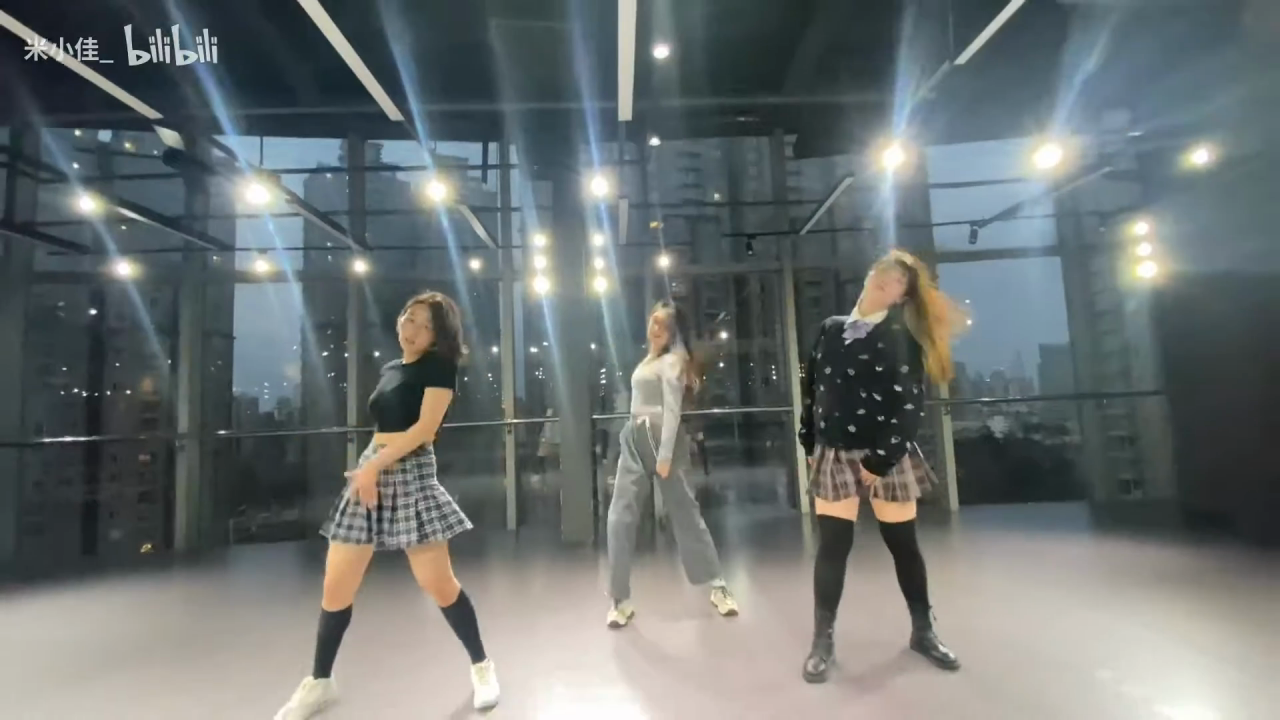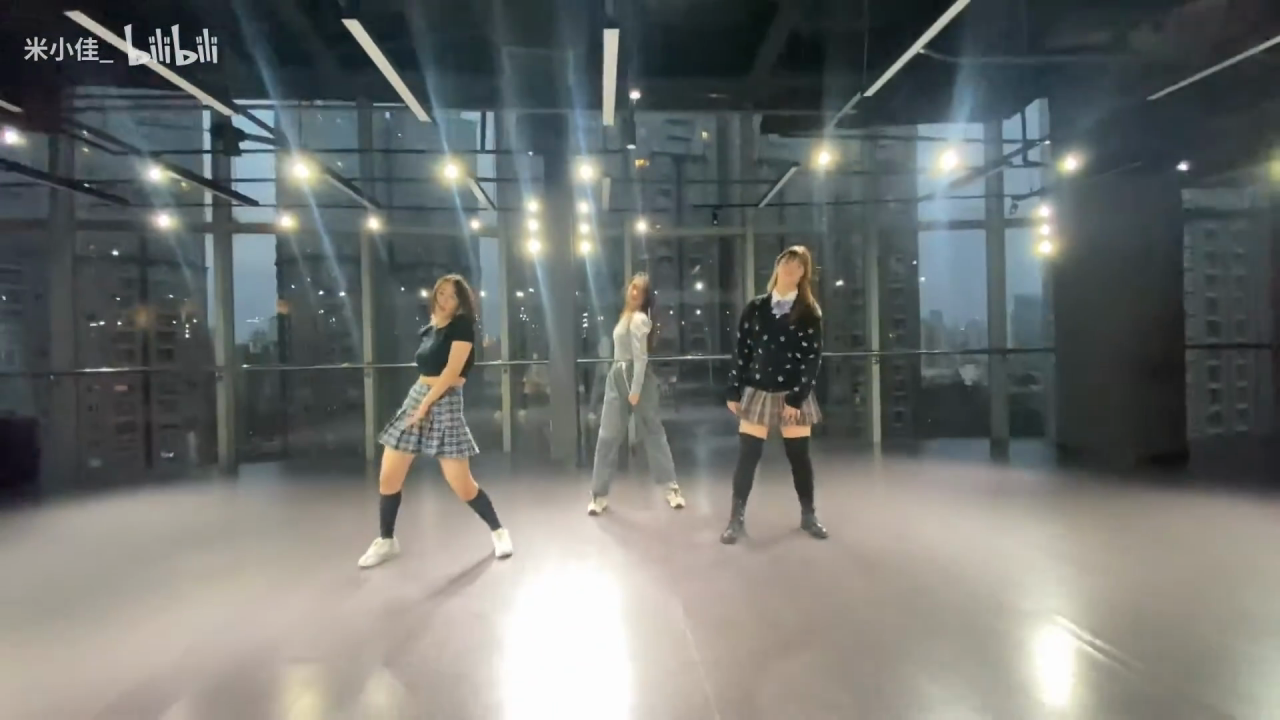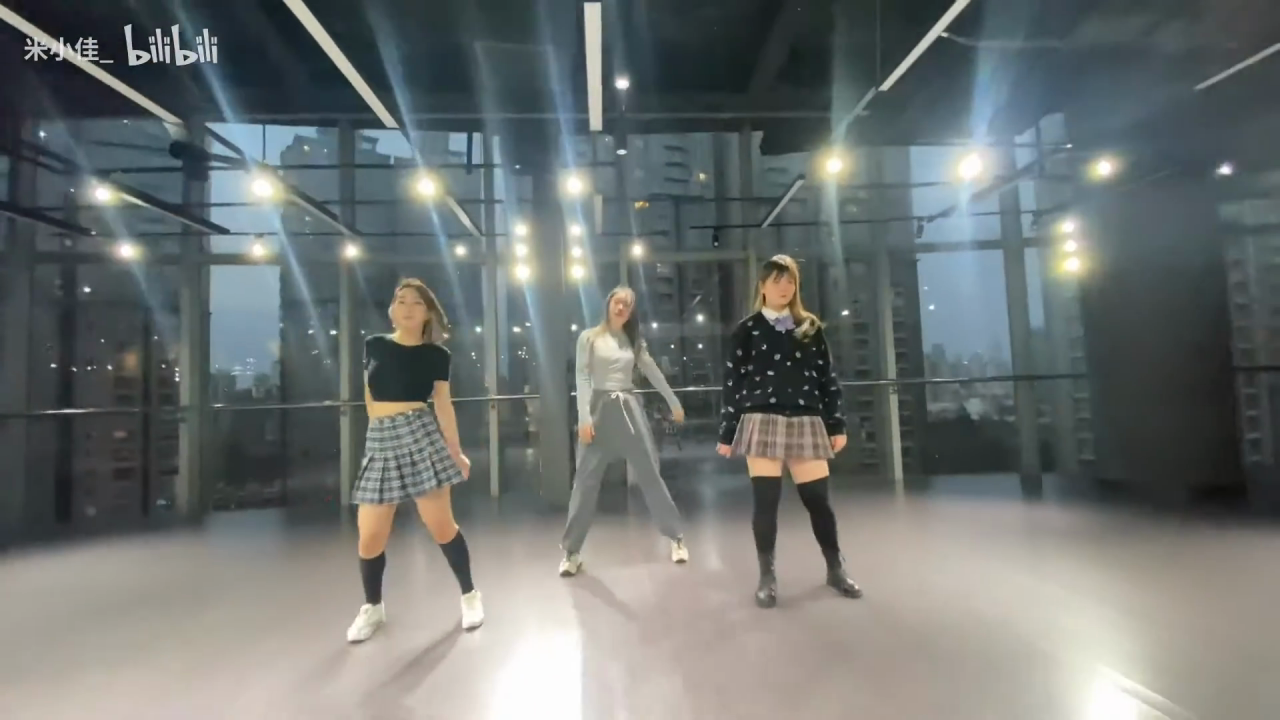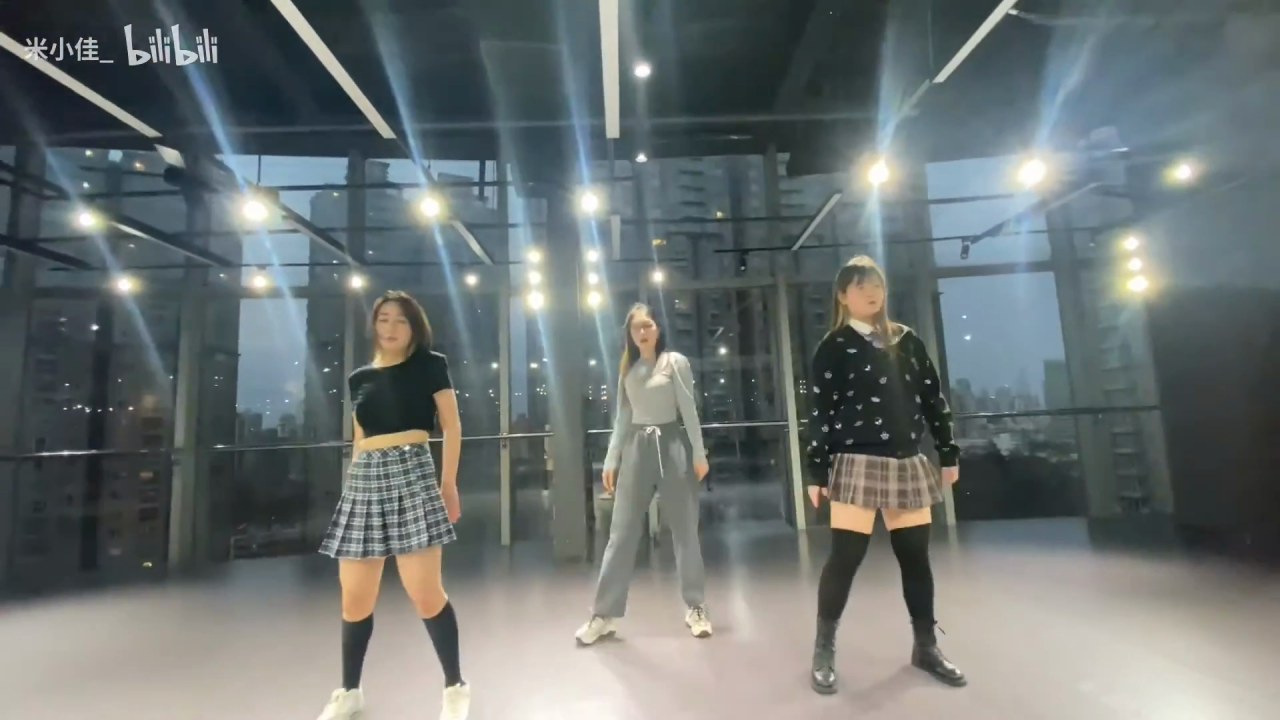
dt=1s
person 1, frame 1
left shoulder: (902, 339)
right shoulder: (830, 330)
left elbow: (909, 405)
right elbow: (812, 387)
left wrist: (880, 460)
right wrist: (807, 439)
left hip: (886, 454)
right hip: (832, 453)
left knee: (903, 544)
right knee: (832, 546)
left ankle: (923, 632)
right ankle: (823, 640)
person 1, frame 2
left shoulder: (808, 311)
right shoulder: (755, 308)
left elbow: (810, 357)
right elbow: (742, 352)
left wrist: (797, 397)
right wrist: (734, 392)
left hip: (794, 394)
right hip: (757, 392)
left knee: (799, 456)
right knee: (747, 455)
person 1, frame 3
left shoulder: (810, 326)
right shoulder: (747, 330)
left elbow: (827, 377)
right elbow: (733, 384)
left wrist: (836, 424)
right wrist: (727, 433)
left hip: (806, 422)
right hip: (761, 422)
left knee: (817, 499)
right knee: (765, 500)
left ankle: (835, 570)
right ankle: (767, 577)
person 1, frame 4
left shoulder: (906, 340)
right shoulder: (834, 347)
left elbow: (932, 396)
right elbow: (823, 410)
left wrist: (947, 452)
right wrist: (819, 472)
left hip: (909, 461)
right hip: (858, 462)
left knee: (916, 557)
right knee: (845, 557)
left ankle: (926, 647)
person 2, frame 1
left shoulder: (439, 365)
right shoulder: (390, 369)
left elbow: (426, 427)
left wrist: (372, 467)
left hip: (412, 474)
right hip: (371, 473)
left knee: (439, 585)
right knee: (336, 588)
person 2, frame 2
left shoulder: (462, 325)
right shoulder: (428, 331)
left elbow: (452, 370)
left wrist: (426, 405)
right wrist: (419, 405)
left hip: (446, 406)
right hip: (414, 401)
left knee: (462, 486)
right knee: (388, 478)
left ankle: (498, 531)
right ankle: (386, 541)
person 2, frame 3
left shoulder: (437, 355)
right shoulder: (375, 346)
left elbow: (443, 406)
right elbow: (371, 399)
left wrist: (456, 451)
left hip: (422, 437)
right hip: (381, 442)
left knee: (441, 526)
right knee: (369, 537)
left ankle: (469, 596)
right ankle: (372, 608)
person 2, frame 4
left shoulder: (430, 365)
right shoulder: (360, 379)
left elbow: (452, 427)
left wrist: (447, 483)
right wrist: (362, 479)
left hip: (412, 476)
right hip: (363, 481)
left knee: (425, 595)
right knee: (355, 599)
person 3, frame 1
left shoulder: (671, 361)
right shoulder: (648, 359)
left elbow: (673, 409)
left wrist: (665, 454)
left hip: (664, 439)
right hip: (634, 438)
left knee: (685, 513)
right knee: (621, 518)
person 3, frame 2
left shoulder: (639, 318)
right shoulder: (627, 316)
left elbow: (641, 356)
left wrist: (636, 389)
left hip: (637, 378)
right hip: (616, 378)
left knee: (652, 433)
right knee: (608, 436)
right ankle: (599, 494)
person 3, frame 3
left shoulder: (635, 341)
right shoulder: (589, 338)
left elbow: (653, 372)
right elbow: (582, 378)
left wrist: (674, 402)
right wrist: (584, 416)
left hip: (630, 408)
right hip: (599, 409)
left knee: (650, 476)
right knee: (587, 482)
left ankle: (675, 538)
right ankle: (571, 551)
person 3, frame 4
left shoulder: (675, 361)
right shoulder: (628, 370)
left elbow: (689, 410)
right elbow: (623, 419)
left wrist: (699, 453)
right wrist: (611, 461)
left hip: (670, 445)
right hip: (636, 449)
left knee: (685, 530)
right knee: (623, 533)
